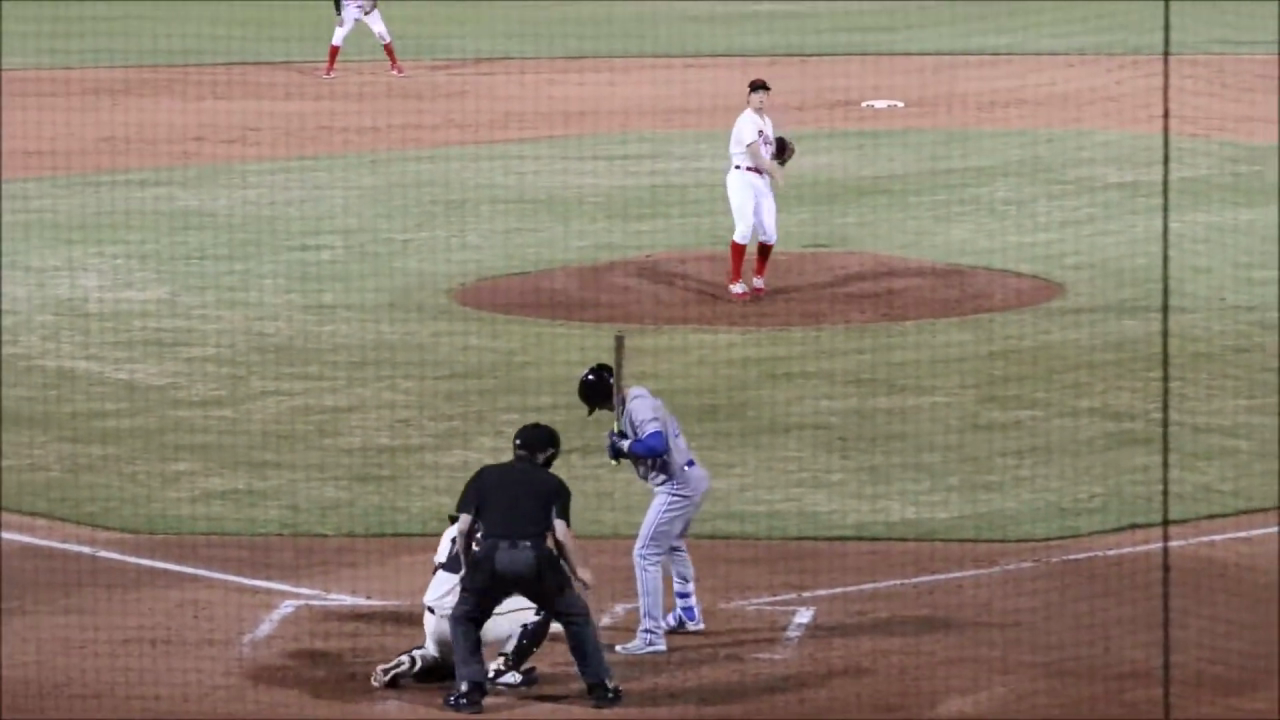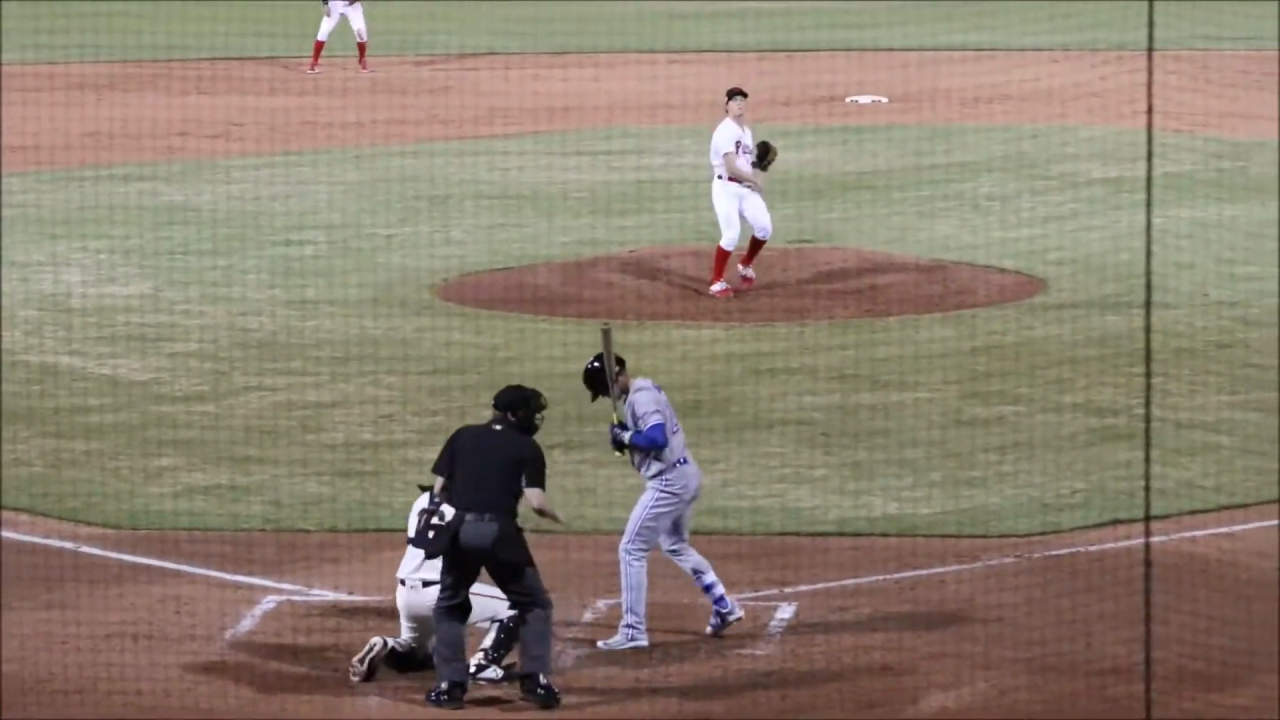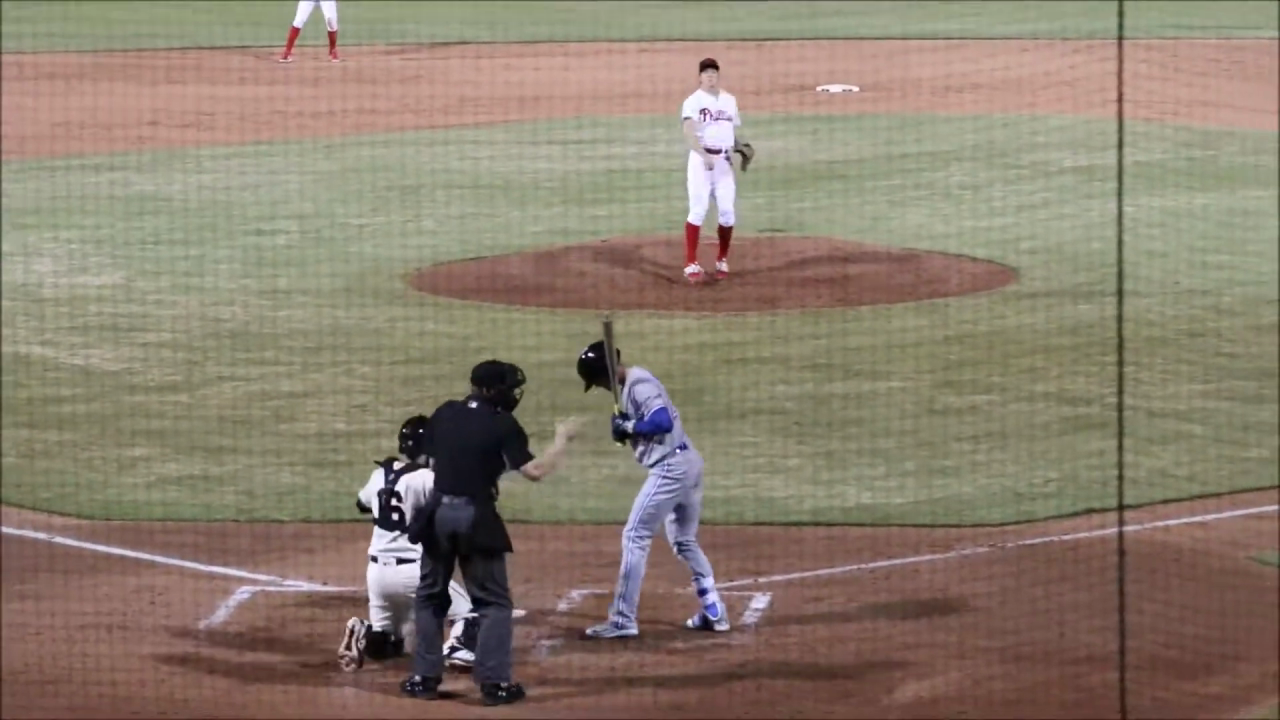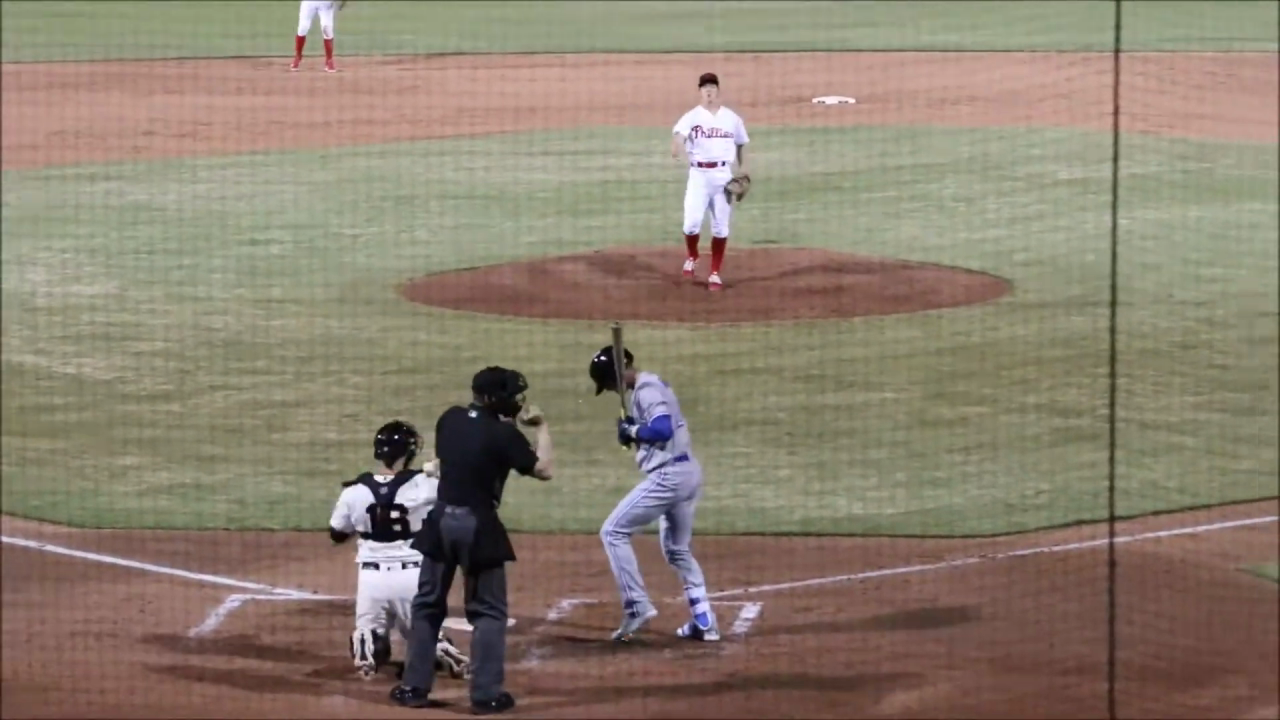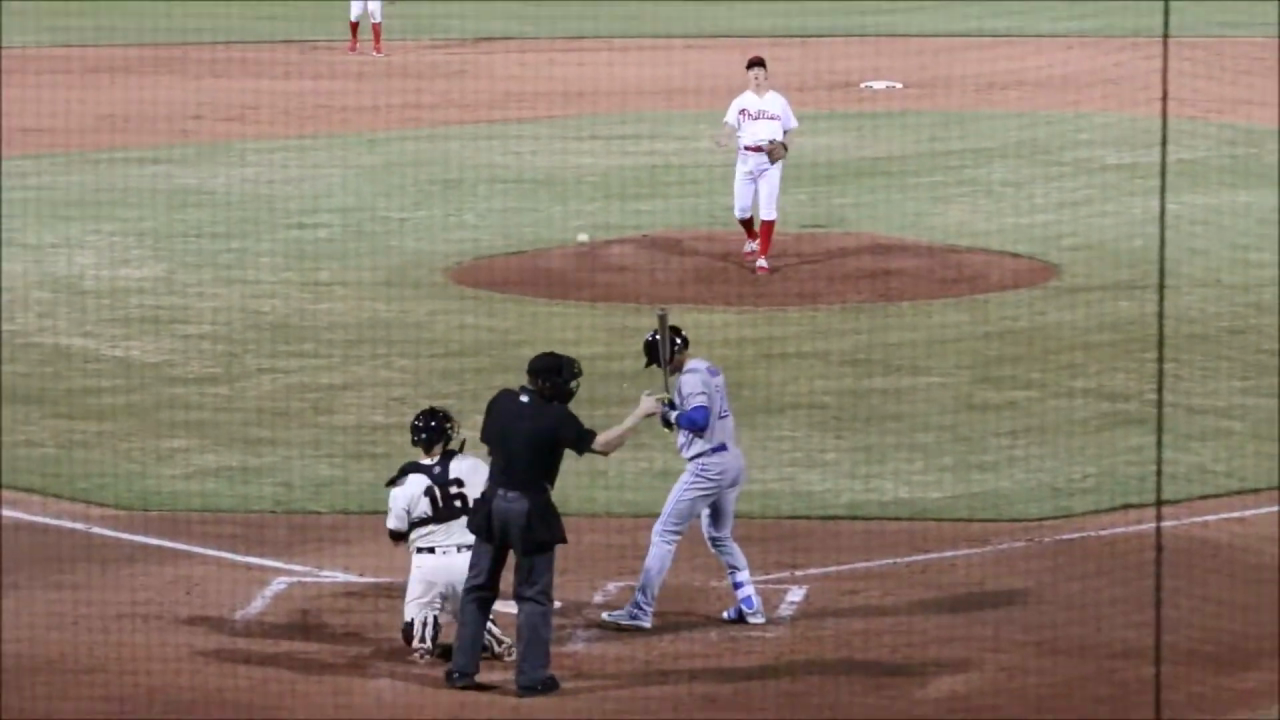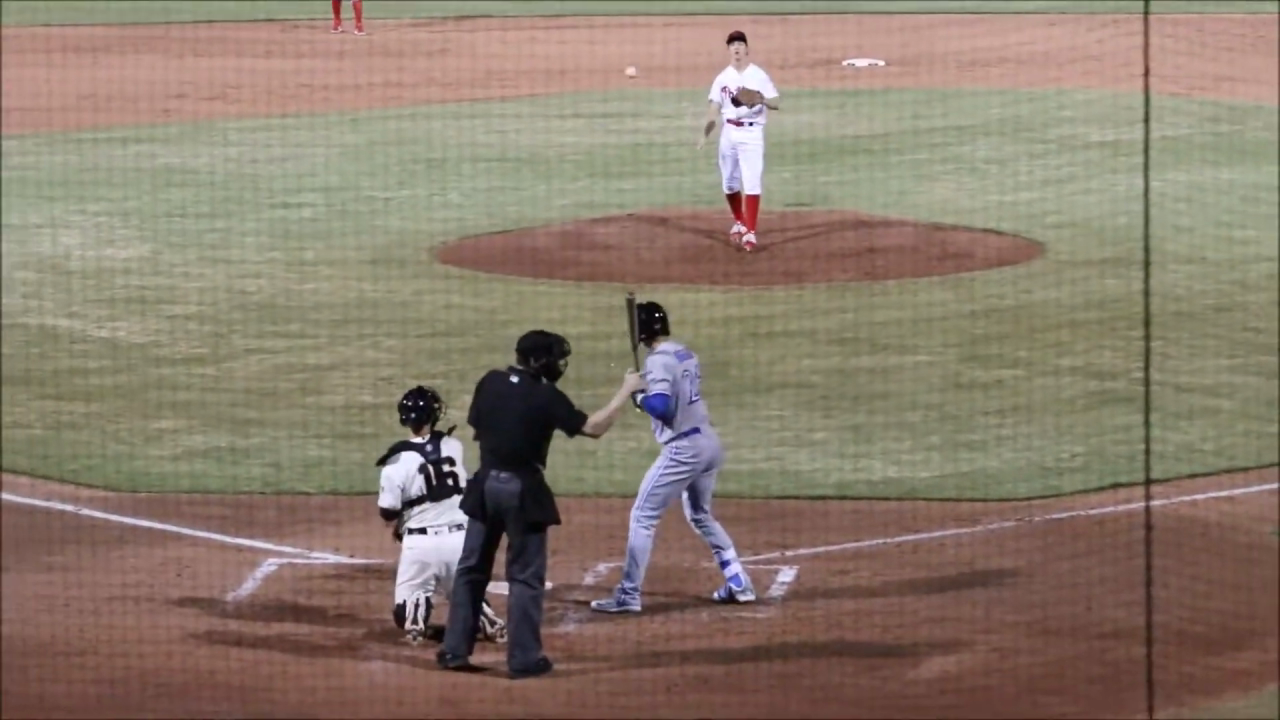
dt=0.2s
person 1, frame 1
left shoulder: (485, 475)
right shoulder: (553, 484)
left elbow: (463, 526)
right elbow: (561, 535)
left wrist: (467, 564)
right wrist: (577, 571)
left hip: (492, 559)
right hip: (534, 560)
left knee: (463, 619)
right knee: (577, 615)
left ankle: (469, 690)
right ankle: (600, 686)
person 1, frame 2
left shoulder: (462, 436)
right shoulder: (527, 448)
left elbow: (439, 487)
right elbow: (535, 502)
right wrist: (553, 515)
left hip: (461, 531)
right hip: (501, 534)
left knee: (449, 608)
right knee: (535, 605)
left ankle: (449, 686)
right ankle: (536, 680)
person 1, frame 3
left shoulder: (445, 412)
right shoulder: (503, 424)
right elbow: (536, 471)
right wrist: (562, 438)
left hip: (438, 512)
right hip: (477, 517)
left knee: (430, 596)
right knee: (493, 602)
left ankle: (425, 677)
right ankle: (495, 682)
person 1, frame 4
left shoulder: (449, 419)
right shoulder: (504, 433)
right elbow: (544, 471)
right wrist: (541, 428)
left hip: (442, 520)
right hip: (478, 526)
left knee: (427, 605)
right knee: (489, 611)
left ankle: (415, 687)
right ankle: (487, 693)
person 1, frame 5
left shoulder: (500, 402)
right shoulder: (556, 417)
right elbow: (602, 445)
right wrist: (640, 412)
left hip: (493, 504)
right hip: (531, 510)
left knee: (478, 588)
right knee: (534, 595)
left ankle: (462, 669)
right ankle: (532, 677)
person 1, frame 6
left shoulder: (489, 383)
right shoulder: (546, 397)
right elbow: (593, 428)
right wrist: (626, 390)
left hip: (487, 485)
right hip: (523, 491)
left knee: (471, 569)
right knee: (526, 577)
left ankle: (455, 650)
right ankle: (524, 658)
person 2, frame 1
left shoulder: (638, 404)
right shoulder: (637, 399)
left elbow: (656, 446)
left wrist: (624, 444)
right wrist: (621, 446)
left hip: (677, 484)
right hip: (690, 479)
left knee: (646, 554)
right knee: (673, 546)
left ankle: (652, 636)
right ankle: (688, 614)
person 2, frame 2
left shoulder: (640, 397)
right shoulder: (645, 390)
left elbow: (657, 439)
left wrist: (624, 436)
right wrist: (624, 436)
left hip: (669, 480)
right hip: (685, 474)
left knee: (632, 549)
right knee: (676, 546)
left ankle: (633, 631)
right ankle: (724, 607)
person 2, frame 3
left shoulder: (639, 383)
right shoulder: (636, 381)
left elbow: (662, 422)
left wrist: (627, 426)
right wrist: (623, 427)
left hip: (670, 467)
right hip: (686, 463)
left knee: (635, 537)
right knee: (685, 542)
left ankle: (623, 619)
right ankle: (714, 613)
person 2, frame 4
left shoulder: (646, 389)
right shoulder: (652, 385)
left elbow: (663, 430)
left wrist: (632, 430)
right wrist: (630, 431)
left hip: (667, 475)
right hip: (688, 473)
left knee: (613, 531)
right knee: (678, 551)
left ankle: (638, 606)
right ankle: (704, 623)
person 2, frame 5
left shoulder: (691, 376)
right shoulder: (711, 370)
left elbow: (699, 420)
left wrist: (672, 415)
right wrist: (674, 414)
left hip: (708, 464)
right hip: (731, 461)
left knee: (665, 534)
right knee: (720, 536)
left ankle: (640, 611)
right ankle: (750, 606)
person 2, frame 6
left shoulder: (657, 360)
right shoulder: (686, 354)
left elbow: (661, 407)
left wrist: (640, 397)
right wrist: (650, 396)
left hip: (683, 448)
right hip: (709, 443)
left knee: (643, 517)
right knee: (701, 516)
left ankle: (628, 596)
right ankle: (739, 584)
person 3, frame 1
left shoulder: (455, 528)
left hip: (434, 618)
left knee: (440, 654)
right knee: (540, 613)
left ankle: (409, 663)
right ankle: (504, 669)
person 3, frame 2
left shoulder: (423, 500)
left hip: (406, 593)
right hip: (439, 592)
left knee: (416, 652)
right knee: (511, 608)
left ankle: (385, 649)
right ankle: (484, 663)
person 3, frame 3
left shoulder: (381, 474)
right shoulder: (424, 478)
left elbow: (362, 504)
left hip: (379, 569)
right hip: (413, 570)
left knee: (384, 644)
right knee: (469, 608)
left ankle: (363, 635)
right ankle: (458, 647)
person 3, frame 4
left shoulder: (355, 491)
right shoulder: (421, 485)
left elbow: (336, 535)
right wrist: (433, 472)
left hip: (372, 578)
right hip: (411, 576)
left knee: (374, 642)
left ankle: (367, 642)
right ankle: (438, 648)
person 3, frame 5
left shoulder: (404, 482)
right shoulder: (468, 464)
left elbow: (396, 537)
left hip: (426, 563)
right hip: (467, 560)
left knee: (414, 629)
left ankle: (425, 627)
right ankle: (483, 633)
person 3, frame 6
left shoulder: (397, 461)
right shoulder: (453, 445)
left elbow: (389, 516)
left hip: (419, 544)
right hip: (458, 540)
left knee: (404, 614)
left ankle: (418, 608)
person 4, frame 1
left shoulder: (767, 123)
right shoulder: (746, 122)
right elbow: (756, 158)
right wrist: (776, 172)
left hip: (762, 181)
right hip: (741, 179)
left knee: (769, 233)
right knee: (744, 228)
left ankle: (758, 278)
right ankle: (735, 281)
person 4, frame 2
left shoulder: (746, 131)
right shoulder: (724, 131)
right elbow: (731, 168)
left wrist: (758, 169)
right wrist: (755, 179)
left hip: (745, 188)
right hip: (725, 189)
left knee: (764, 228)
right knee: (731, 236)
left ankle: (746, 265)
right ankle: (716, 282)
person 4, frame 3
left shoulder: (730, 100)
right shoulder: (693, 101)
left elbow: (735, 128)
right elbow: (688, 131)
right wrist: (703, 153)
left hip: (724, 162)
right hip: (700, 161)
left knee: (727, 213)
right knee: (698, 211)
left ankle: (722, 260)
right ankle: (691, 263)
person 4, frame 4
left shoulder: (733, 118)
right shoulder: (690, 118)
left elbow: (740, 146)
right elbow: (677, 141)
left wrist: (742, 172)
right wrist: (678, 152)
left hip: (723, 176)
right hip: (699, 175)
left knee: (720, 226)
right knee: (692, 223)
left ankle: (715, 274)
right ankle: (692, 257)
person 4, frame 5
left shoulder: (780, 102)
right shoulder: (739, 102)
left elbow: (789, 132)
right elbow: (729, 130)
left wrist: (784, 148)
right wrist: (724, 139)
left hip: (771, 160)
right hip: (746, 159)
left knee: (768, 209)
right knee: (742, 210)
left ankle: (763, 257)
right ankle: (752, 238)
person 4, frame 6
left shoulder: (759, 75)
right shoulder: (721, 78)
left elbow: (776, 103)
right elbow: (714, 110)
left wrist: (761, 100)
right wrist: (704, 134)
left hip: (752, 134)
right hip: (728, 134)
left knee: (751, 182)
right knee: (730, 183)
left ankle: (750, 233)
right ankle: (739, 223)
